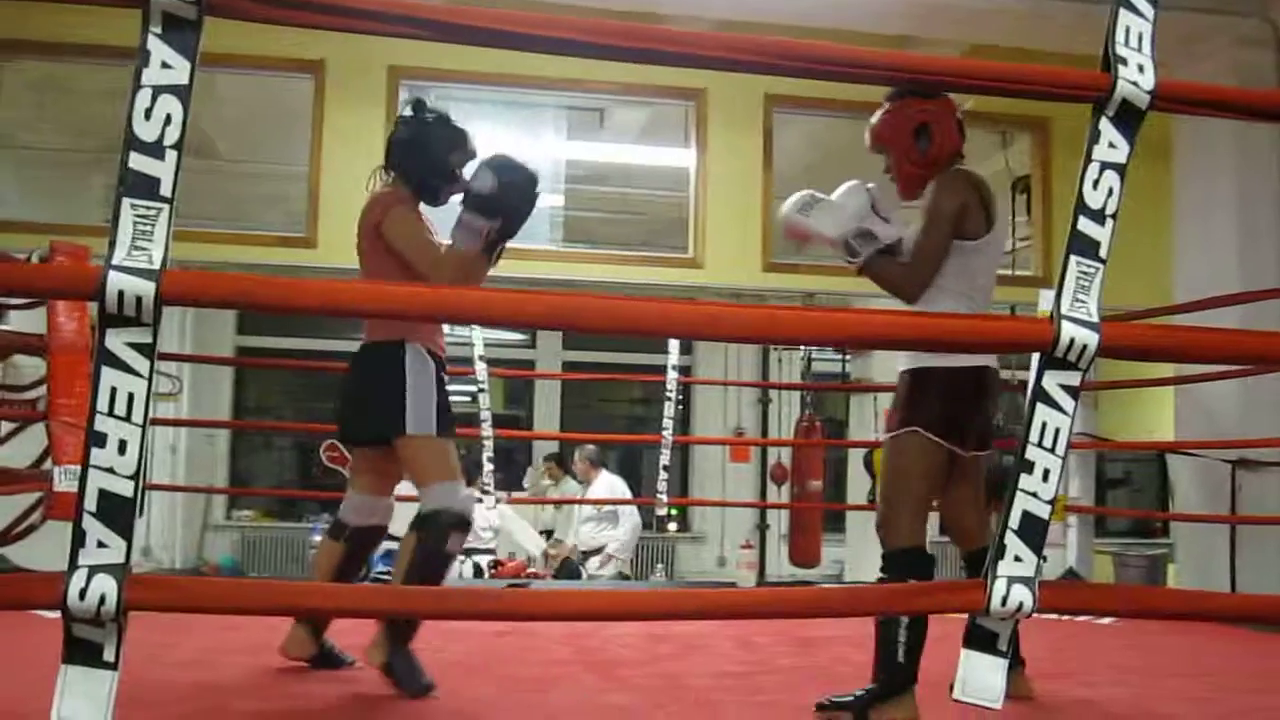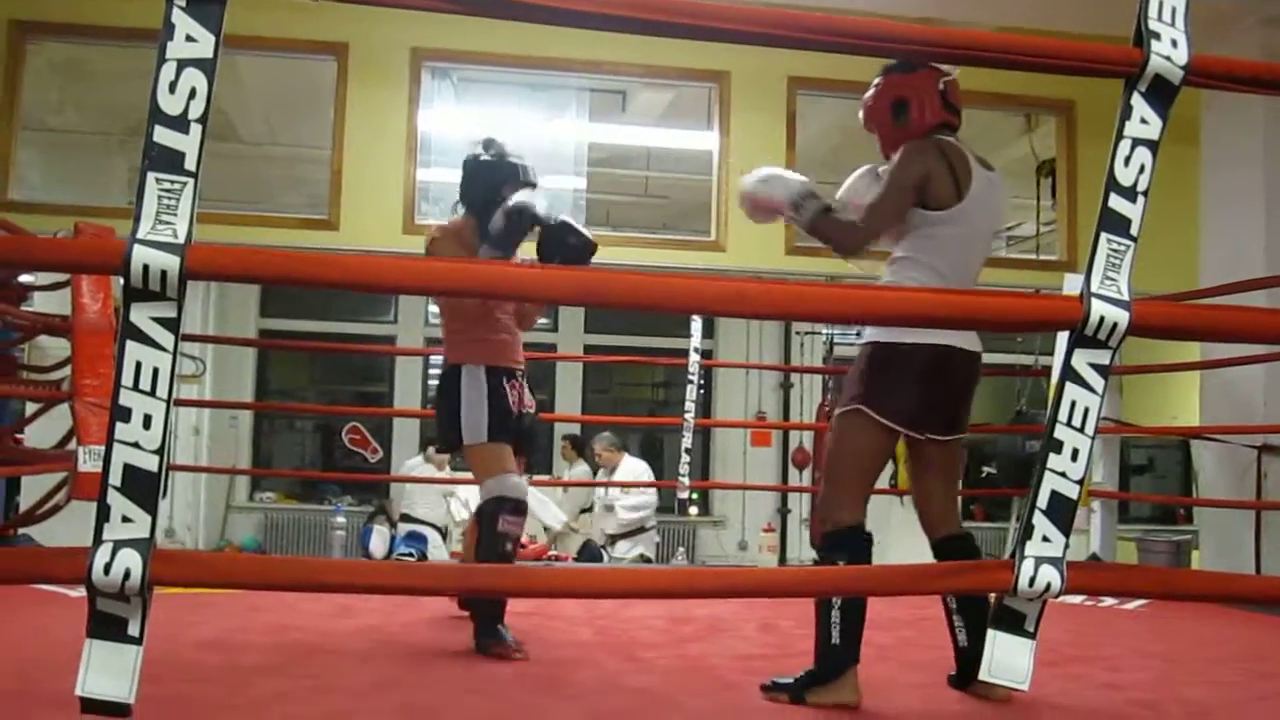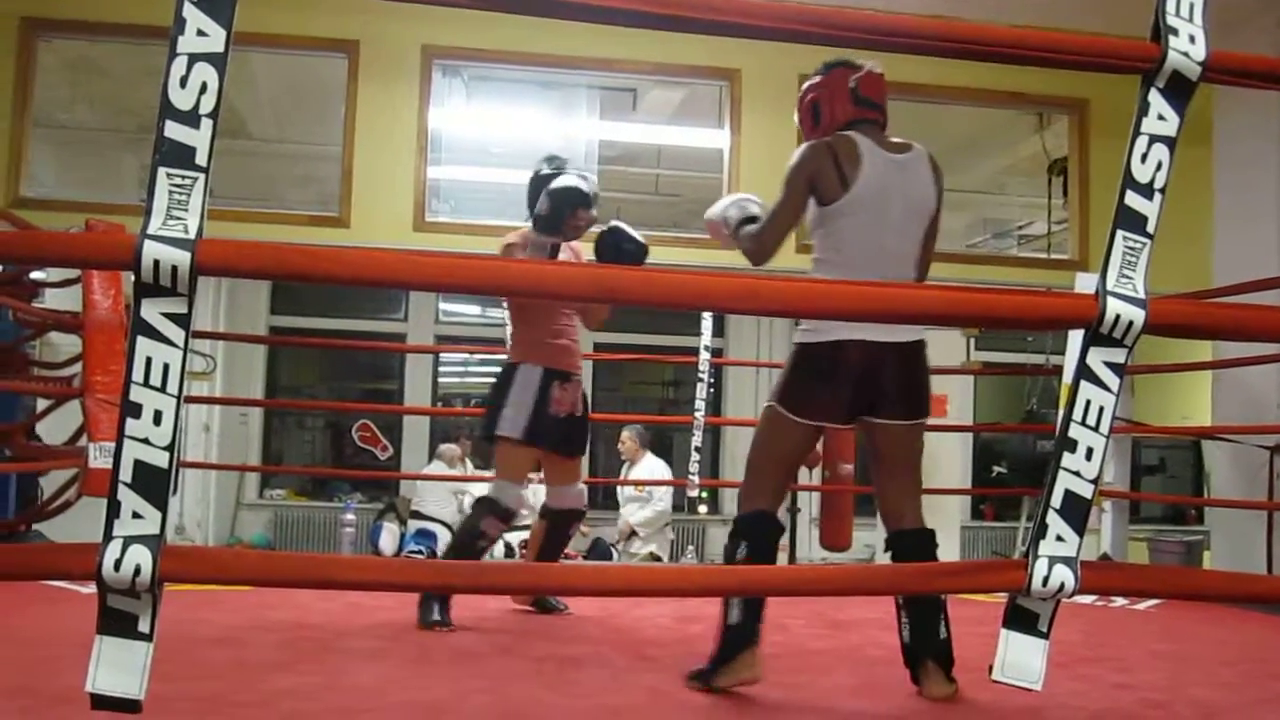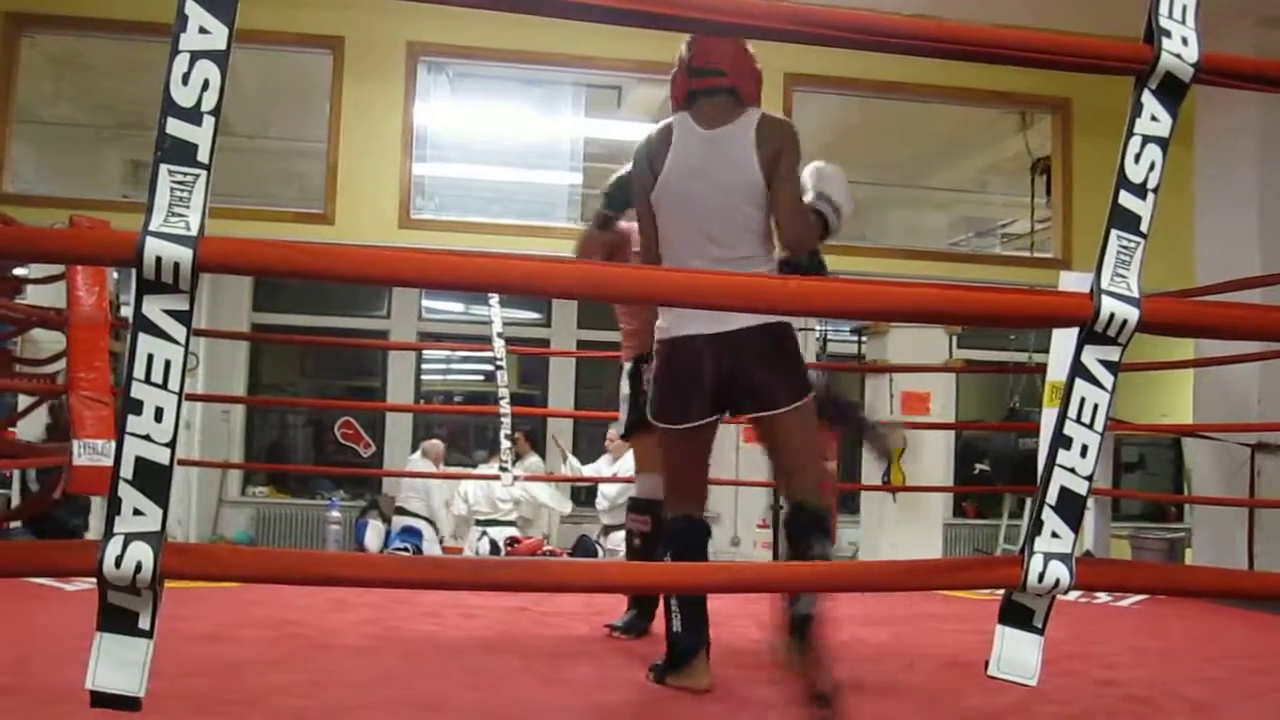
dt=1s
person 1, frame 1
left shoulder: (953, 185)
right shoulder: (968, 196)
left elbow: (913, 286)
left wrist: (847, 236)
right wrist: (880, 233)
left hip: (942, 374)
right hip: (967, 375)
left knee: (900, 528)
right knee: (970, 529)
right ankle: (1005, 666)
person 1, frame 2
left shoulder: (923, 156)
right shoulder: (986, 179)
left elbow: (852, 240)
left wrist: (794, 198)
right wrist: (885, 213)
left hip: (904, 346)
right hip: (957, 352)
left knee: (837, 504)
right knee: (939, 514)
left ankle: (836, 670)
right ankle: (978, 665)
person 1, frame 3
left shoulder: (822, 155)
right shoulder: (925, 164)
left elbow: (762, 251)
right elbow: (917, 270)
left wrist: (737, 220)
left hip: (830, 346)
right hip: (901, 350)
left knee: (760, 493)
right knee: (903, 509)
left ankle: (738, 649)
right ankle: (932, 662)
person 1, frame 4
left shoulder: (656, 144)
right shoulder: (774, 133)
left elbow: (652, 259)
right elbow: (795, 243)
right wrist: (824, 210)
left hip: (683, 342)
right hip: (760, 336)
left knee: (684, 505)
right knee: (809, 493)
left ankle: (688, 655)
right ankle: (804, 638)
person 2, frame 1
left shoulder: (406, 214)
right shoulder: (390, 204)
left elbow: (459, 289)
right elbow: (444, 277)
left wrist: (496, 231)
right wrist: (478, 212)
left hip: (391, 365)
right hip: (401, 362)
left knee: (364, 511)
right knee: (446, 505)
left ankle: (307, 631)
right ankle: (392, 638)
person 2, frame 2
left shoulder: (498, 244)
right shoulder: (448, 238)
left elbow: (522, 318)
right elbow: (464, 302)
left wrist: (555, 269)
right wrist: (499, 246)
left hip: (509, 379)
right hip: (474, 379)
left knee: (502, 495)
right knee: (507, 494)
left ankle: (469, 590)
right ankle: (488, 622)
person 2, frame 3
left shoulder: (575, 253)
right shoulder: (520, 245)
left elbow: (595, 318)
right elbow: (519, 292)
left wrist: (615, 272)
right wrist: (545, 235)
left hip: (567, 384)
right hip: (531, 378)
left knee: (569, 500)
right knee: (506, 495)
right ankle: (437, 591)
person 2, frame 4
right shoulder: (621, 236)
right elbow: (585, 256)
right wrist: (609, 208)
right hip: (644, 360)
right knee: (650, 479)
right ankle: (641, 603)
